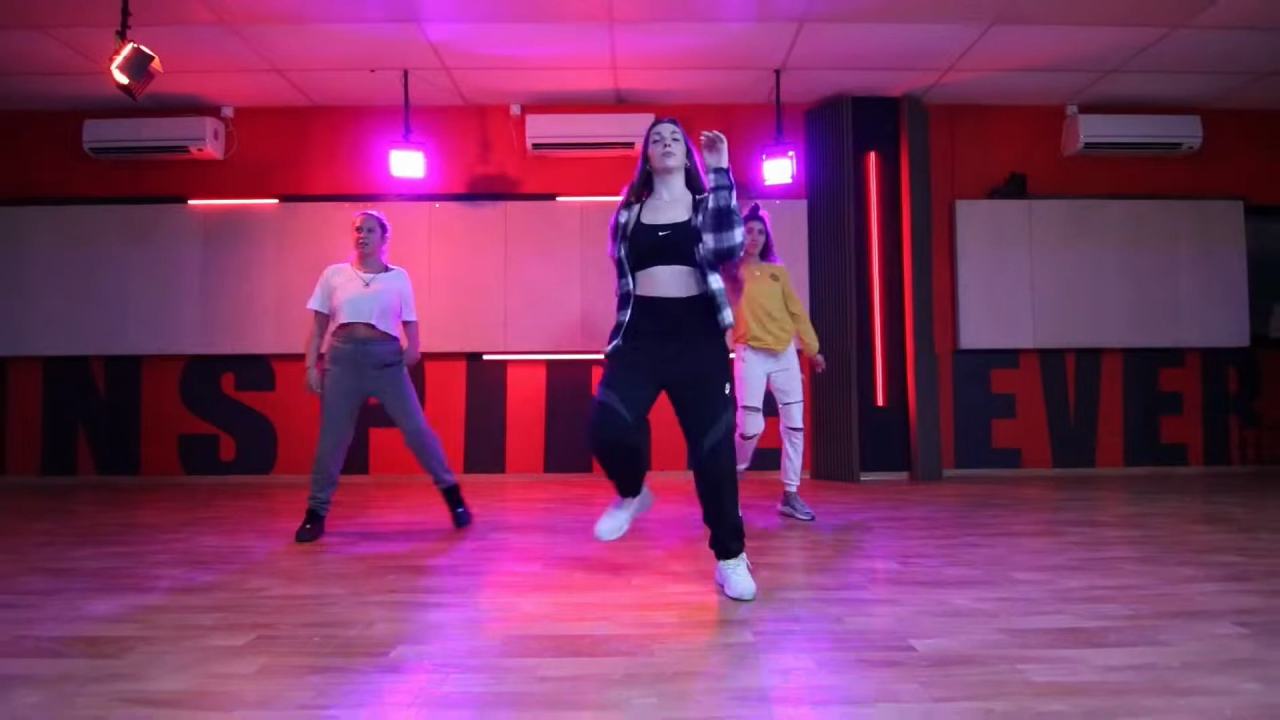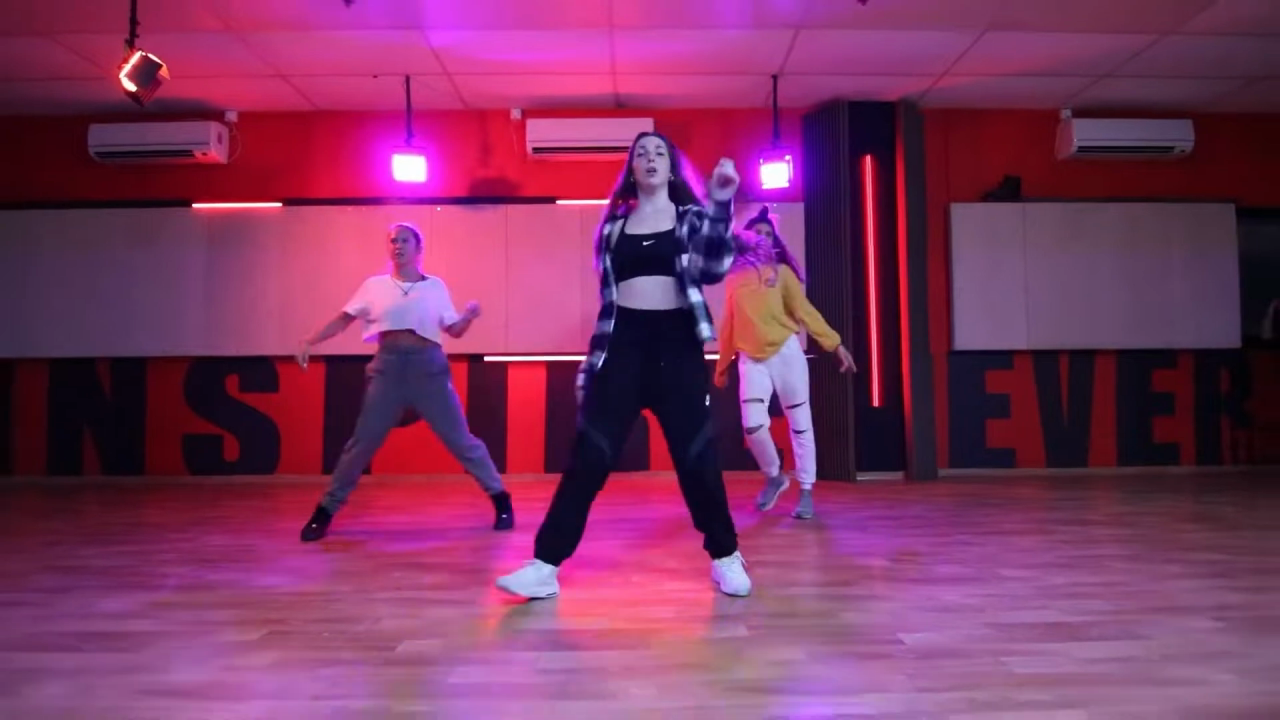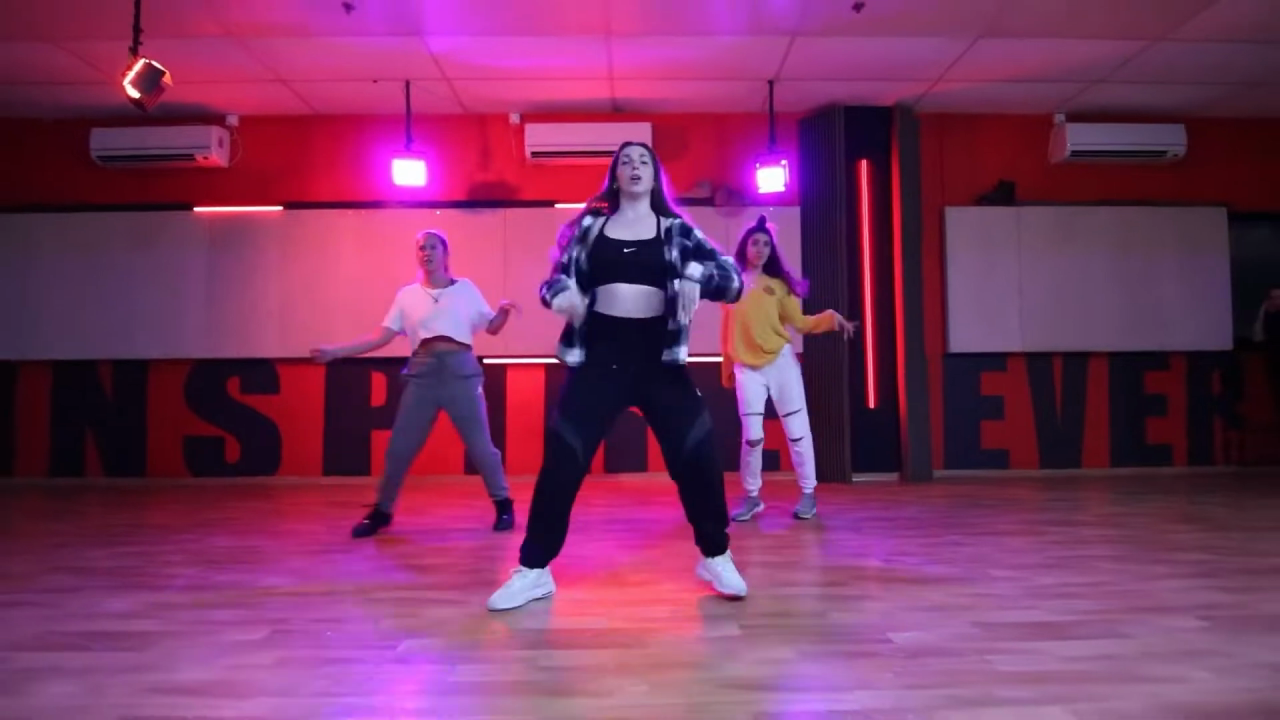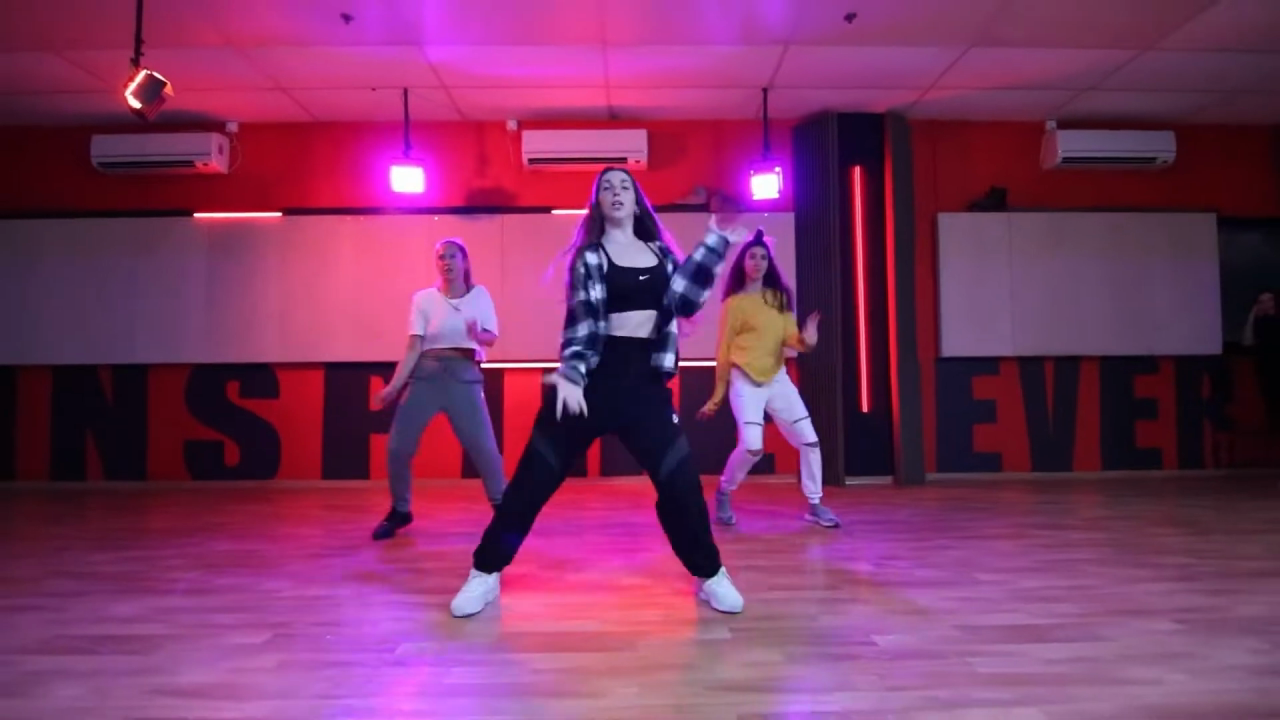
dt=0.2s
person 1, frame 1
left shoulder: (708, 202)
right shoulder: (629, 214)
left elbow: (726, 249)
right elbow: (623, 283)
left wrist: (718, 171)
right wrist: (615, 345)
left hip: (699, 339)
right hip: (642, 338)
left knee: (713, 451)
right knee: (609, 428)
left ankle: (730, 557)
right ankle: (631, 492)
person 1, frame 2
left shoulder: (692, 216)
right shoulder: (613, 227)
left elbow: (713, 265)
right elbow: (609, 298)
left wrist: (722, 199)
right wrist: (590, 367)
left hip: (677, 353)
right hip: (621, 352)
left knee: (699, 460)
right knee: (589, 458)
left ankle: (724, 555)
right ankle: (544, 566)
person 1, frame 3
left shoulder: (676, 230)
right shoulder: (591, 225)
left elbow: (730, 281)
right elbow: (561, 277)
left wrist: (698, 278)
right wrist: (559, 295)
left hip: (659, 358)
right hip: (600, 355)
left knee: (698, 456)
right knee: (563, 460)
left ankle: (715, 556)
right ankle: (533, 570)
person 1, frame 4
left shoulder: (661, 253)
right shoulder: (589, 254)
left elbow: (685, 300)
right elbow: (583, 317)
left wrist: (715, 243)
right wrist: (569, 375)
left hip: (644, 381)
right hip: (590, 379)
left knee: (680, 482)
right knee: (534, 479)
left ankle: (710, 575)
right ankle: (484, 574)
person 2, frame 1
left shoulder: (399, 278)
right shoulder: (334, 274)
left elbow: (409, 324)
right elbow: (318, 324)
left wrist: (413, 348)
right wrist: (311, 364)
left hip: (386, 359)
right hip: (343, 358)
left knee: (417, 429)
right knee: (332, 438)
left ankle: (451, 491)
right ankle: (317, 511)
person 2, frame 2
left shoulder: (435, 286)
right shoulder: (373, 286)
left elbow: (453, 330)
right elbow: (343, 319)
left wrist: (469, 316)
right wrist: (310, 341)
left hip: (428, 368)
right hip: (388, 368)
left knee: (459, 438)
right knee: (364, 442)
left ankle: (499, 497)
right ankle: (326, 509)
person 2, frame 3
left shoulder: (466, 288)
right shoulder: (407, 295)
left elbow: (492, 327)
right elbow: (382, 337)
left wrist: (503, 312)
right wrist: (336, 352)
left hip: (461, 371)
right hip: (422, 373)
left knee: (480, 446)
right knee: (400, 447)
left ankle: (503, 504)
right ankle: (382, 510)
person 2, frame 4
left shoulder: (479, 295)
right shoulder: (423, 299)
left elbow: (490, 340)
right elbow: (413, 347)
left wrist: (477, 334)
right wrist: (394, 385)
left hip: (464, 377)
right hip: (425, 376)
left knee: (484, 447)
right knee: (398, 446)
right ankle: (400, 510)
person 3, frame 1
left shoulder: (777, 270)
right shoulder: (731, 274)
left elbow: (795, 311)
left wrist: (813, 349)
left hip: (786, 355)
right hip: (751, 355)
left knee: (794, 426)
right knee: (749, 428)
left ankle: (790, 495)
person 3, frame 2
left shoulder: (782, 272)
right shoulder: (735, 277)
left elbow: (804, 312)
right elbow: (729, 324)
left wrist: (835, 344)
right wrist: (722, 366)
left hip: (786, 353)
right hip: (752, 359)
left knee: (800, 425)
right knee: (753, 425)
left ankle: (807, 492)
right ankle: (774, 478)
person 3, frame 3
left shoulder: (778, 285)
left elbow: (799, 321)
right elbow: (729, 330)
left wrist: (831, 319)
right wrist: (727, 371)
left hip: (781, 363)
right hip: (747, 369)
left knee: (797, 432)
right knee: (752, 437)
left ankle: (808, 495)
right ankle: (752, 497)
person 3, frame 4
left shoulder: (778, 297)
right shoulder: (734, 303)
left elbow: (788, 337)
right elbow: (724, 351)
left wrist: (806, 338)
right wrist: (716, 396)
left hip: (778, 380)
right hip: (744, 381)
left knee: (808, 441)
right knee: (751, 446)
left ankle: (814, 504)
right ankle: (724, 493)
